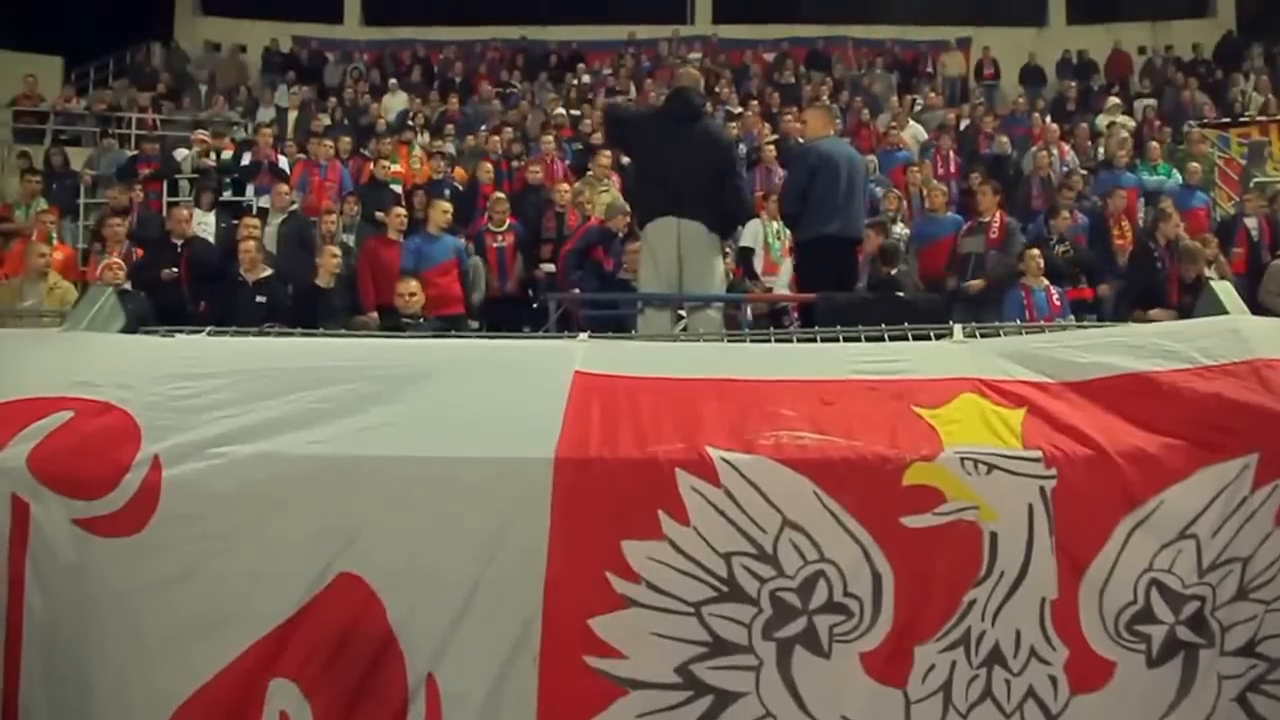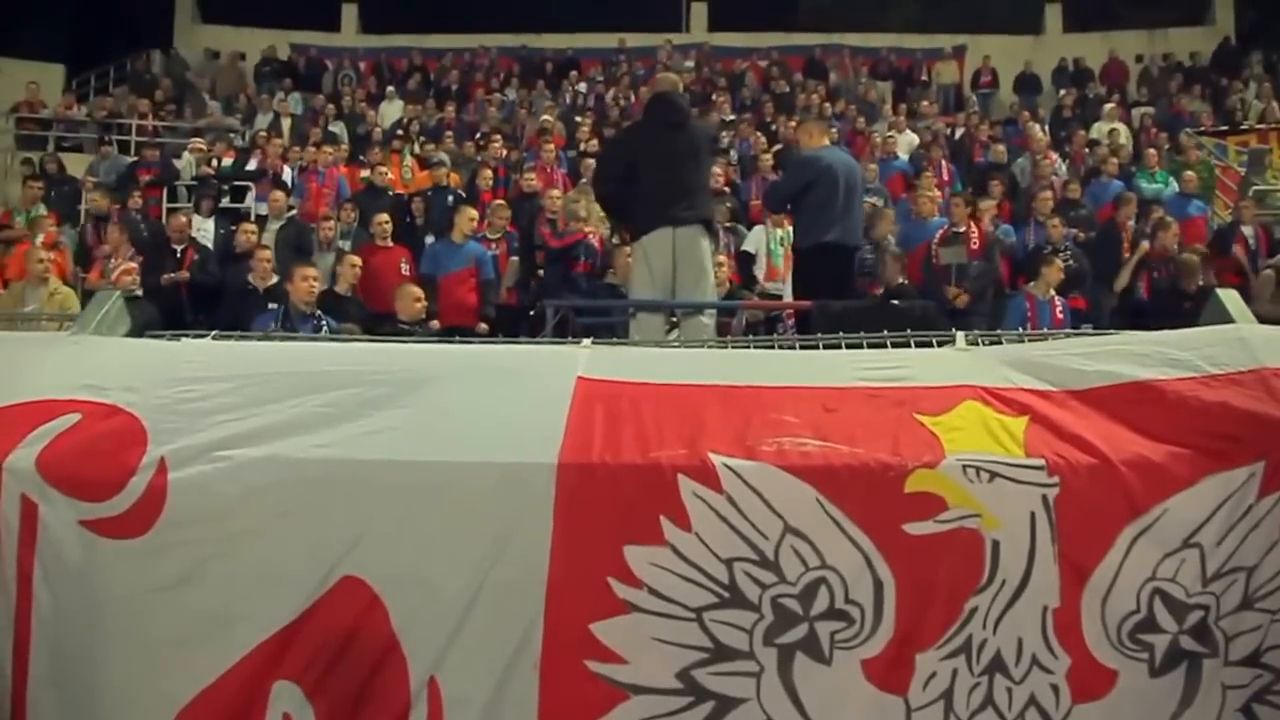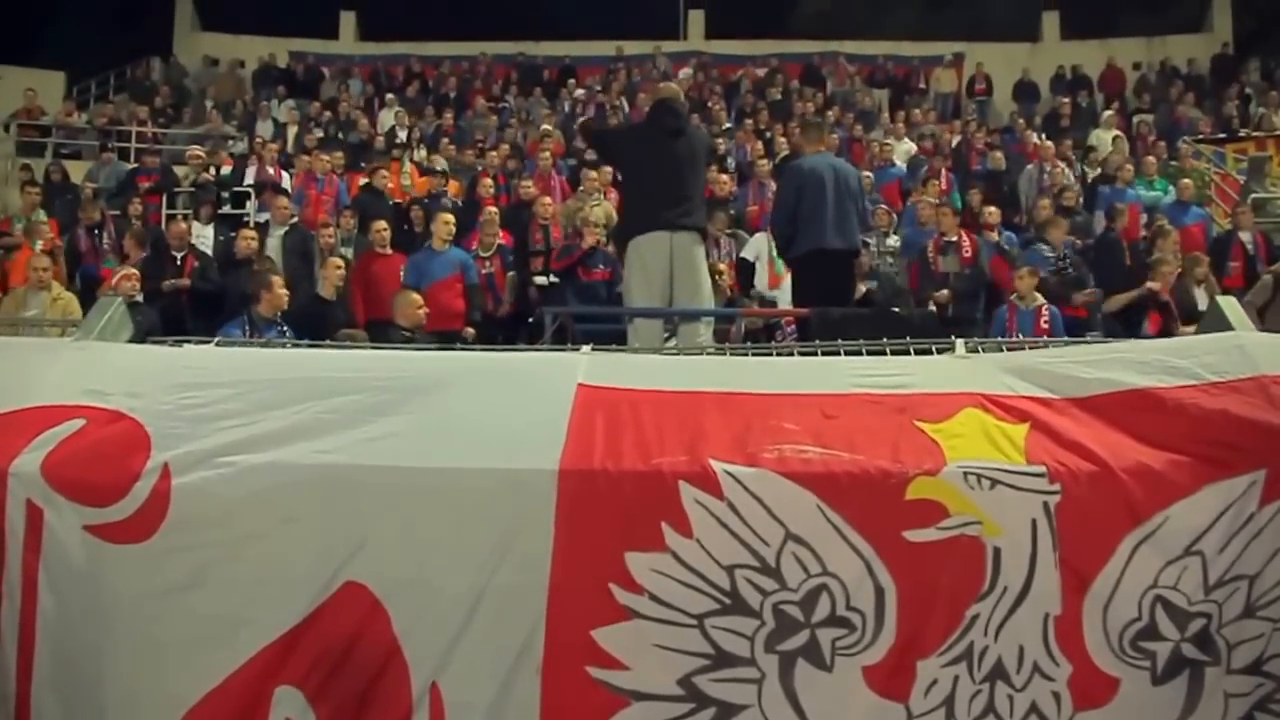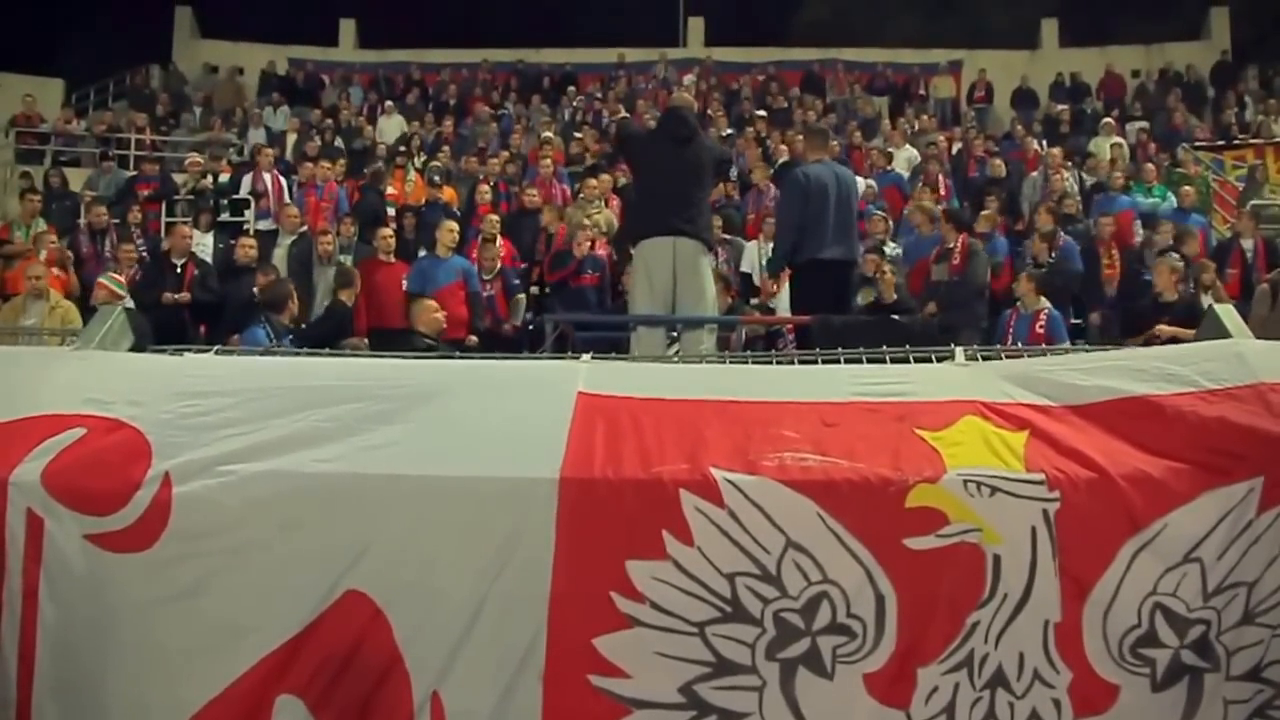
dt=1s
person 1, frame 1
left shoulder: (643, 124)
right shoulder: (715, 133)
left elbow: (616, 121)
right elbow: (733, 187)
left wrist: (608, 108)
right wrist: (729, 225)
left hip: (657, 222)
right hip: (702, 224)
left knee: (655, 302)
right knee: (706, 303)
person 1, frame 2
left shoulder: (632, 136)
right shoulder: (703, 134)
left elbow: (604, 183)
left wrist: (623, 219)
left hip: (649, 228)
right hip: (693, 227)
left knee: (647, 309)
right knee: (699, 309)
person 1, frame 3
left shoulder: (631, 136)
right shoulder: (699, 139)
left elbow: (597, 136)
left wrist: (585, 125)
left hip: (644, 233)
right hip: (688, 232)
right knee: (696, 313)
person 1, frame 4
left shoulder: (642, 142)
right shoulder: (710, 149)
left elbow: (623, 133)
right elbow: (725, 164)
left wrist: (623, 120)
left hip: (651, 238)
right hip: (694, 238)
left knee: (648, 315)
right knee: (698, 317)
person 2, frame 1
left shoulder: (809, 151)
right shoulder: (856, 156)
left elbow: (789, 198)
right elbow: (863, 201)
left wrist: (796, 226)
left hip: (817, 239)
right hip: (850, 238)
left knee: (814, 308)
person 2, frame 2
left shoulder: (808, 160)
right shoulder: (853, 164)
left elbow: (773, 198)
left wrist: (790, 209)
left hip: (815, 247)
right hip: (847, 245)
left knee: (810, 316)
person 2, frame 3
left shoulder: (797, 170)
right shoulder: (850, 171)
left elbow: (781, 219)
right elbow: (863, 217)
left wrist: (786, 251)
left hip: (811, 255)
right hip: (846, 255)
left knee: (810, 323)
person 2, frame 4
left shoulder: (800, 177)
right shoulder: (849, 177)
left elbow: (787, 227)
left wrist: (775, 268)
left hip: (810, 264)
right hip: (845, 262)
left knee: (809, 333)
